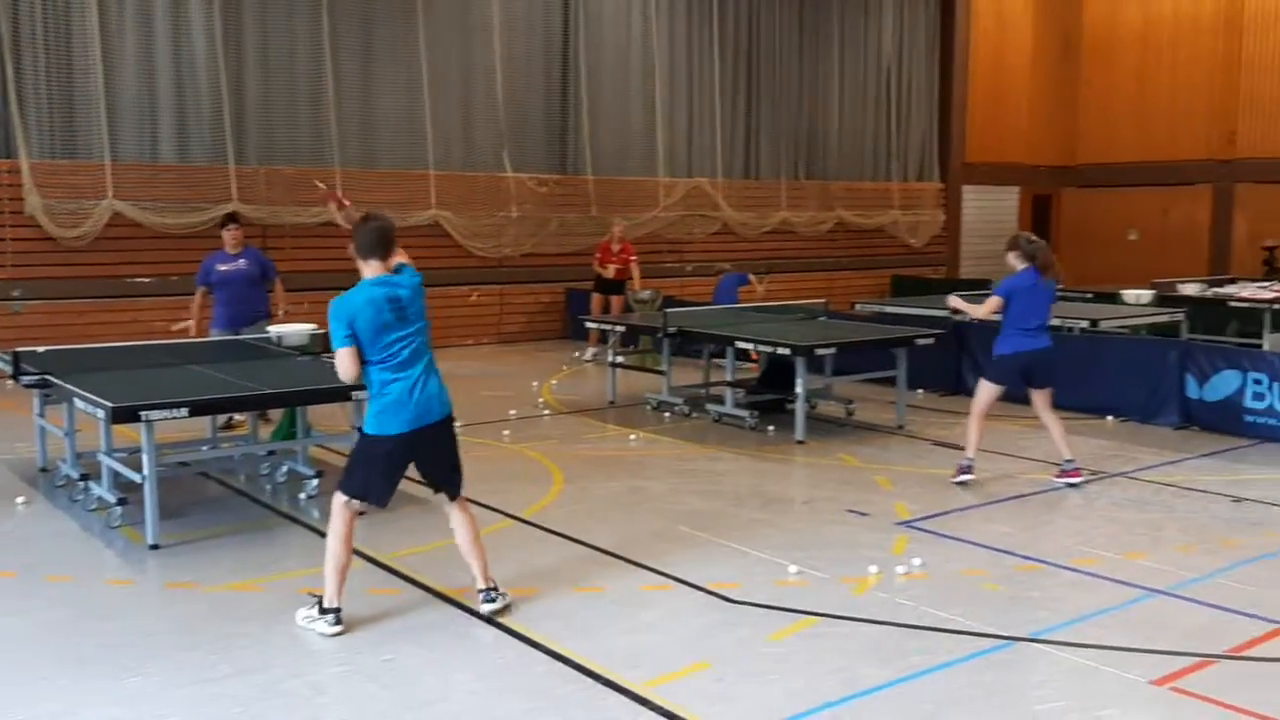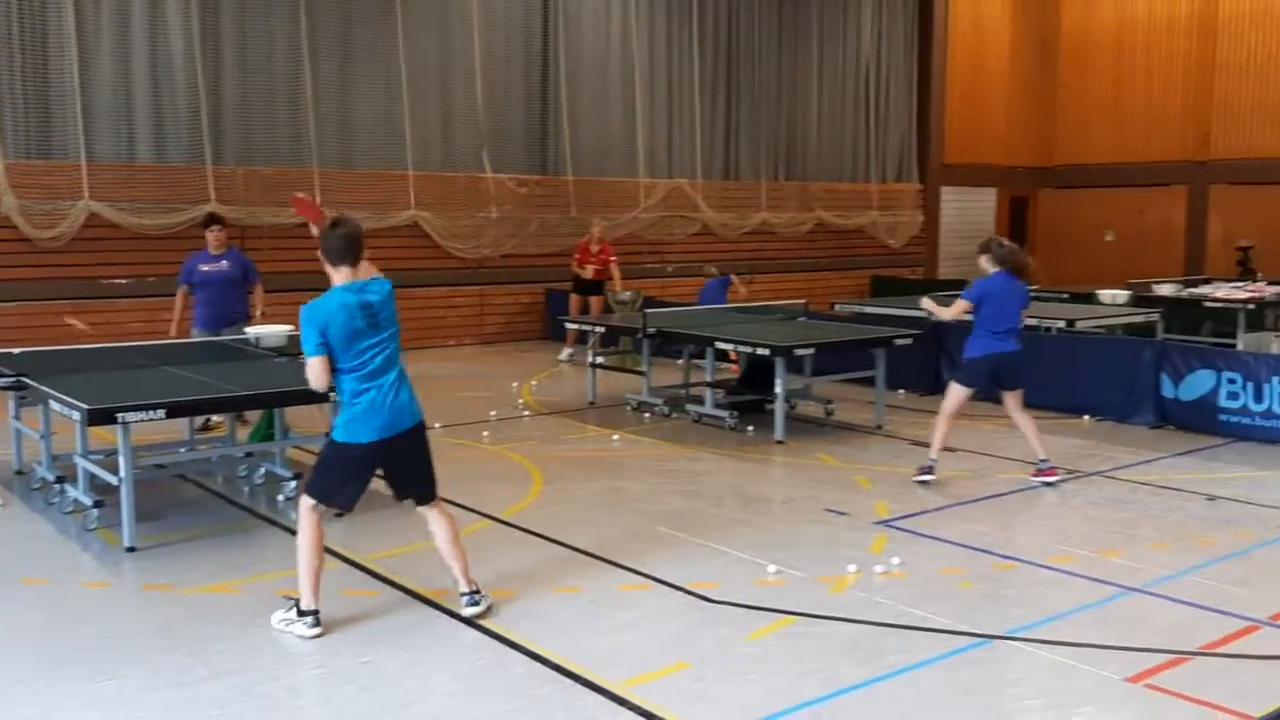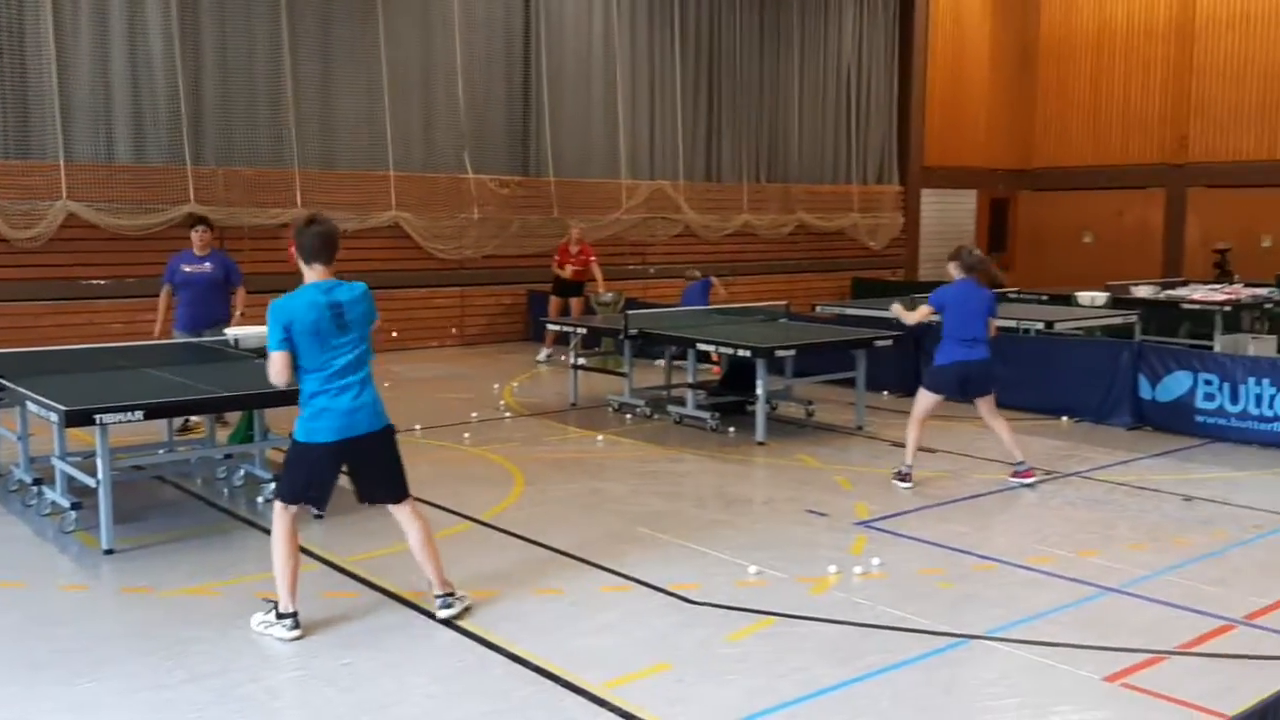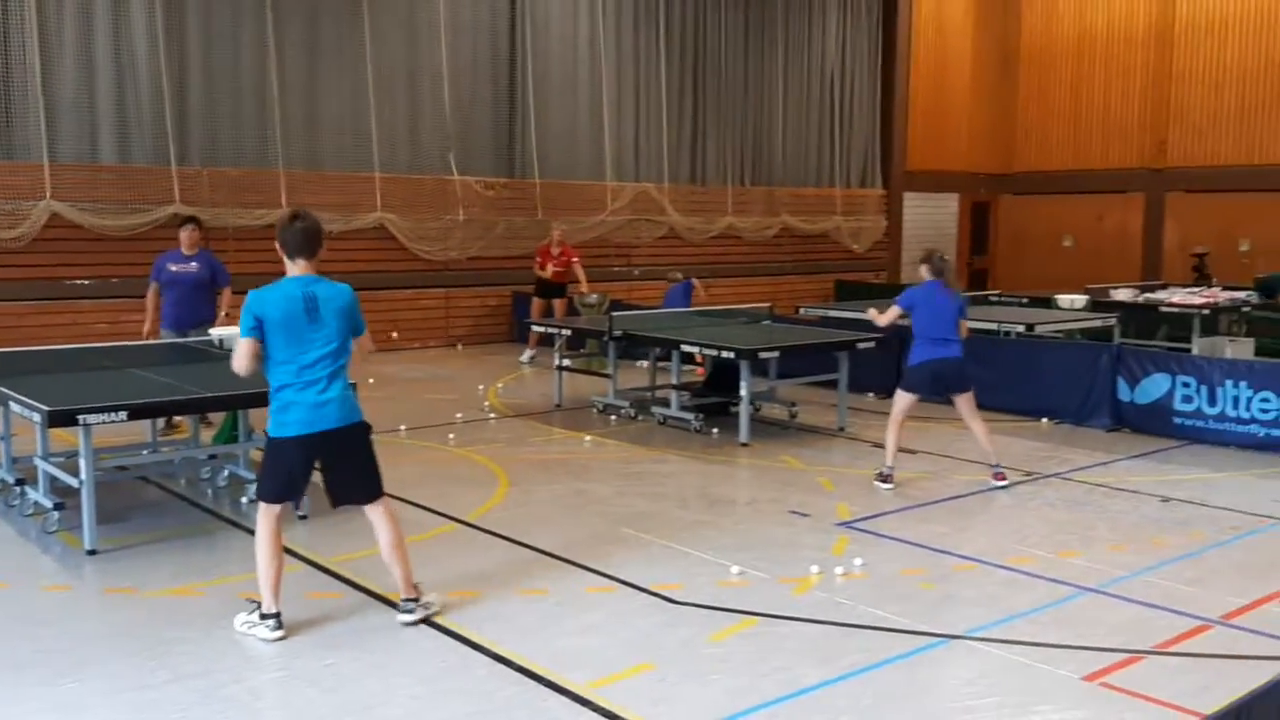
dt=0.1s
person 1, frame 1
left shoulder: (344, 306)
right shoulder: (410, 282)
left elbow: (348, 373)
right elbow: (399, 260)
right wrist: (380, 238)
left hip: (387, 423)
right hip: (434, 414)
left knee: (344, 507)
right knee: (455, 503)
left ankle: (330, 610)
right ankle: (488, 589)
person 1, frame 2
left shoulder: (316, 312)
right shoulder: (383, 291)
left elbow: (320, 382)
right wrist: (349, 240)
left hip: (356, 431)
right hip: (405, 422)
left knee: (310, 509)
right knee: (431, 506)
left ankle: (307, 611)
right ankle: (470, 591)
person 1, frame 3
left shoulder: (284, 309)
right shoulder: (359, 294)
left elbow: (280, 377)
left hip: (317, 431)
right hip: (369, 424)
left knee: (284, 514)
right knee: (403, 507)
left ankle: (285, 614)
right ankle: (444, 594)
person 1, frame 4
left shoulder: (259, 300)
right shoulder: (344, 295)
left elbow: (242, 366)
right elbow: (365, 347)
left hip: (288, 425)
right hip: (343, 420)
left knee: (268, 514)
right knee: (377, 506)
left ankle: (268, 614)
right ankle: (410, 597)
person 2, frame 1
left shoulder: (1011, 283)
right shoulder: (1048, 282)
left elbow: (984, 311)
left wrist: (959, 304)
left hip: (1010, 354)
right hip: (1041, 353)
left knee: (978, 409)
right knee: (1045, 411)
left ankle: (967, 465)
right ankle: (1070, 466)
person 2, frame 2
left shoulder: (982, 286)
right shoulder: (1020, 287)
left elbow: (950, 315)
left wrist: (930, 305)
left hip: (980, 357)
right hip: (1011, 356)
left knee: (947, 412)
right knee: (1017, 411)
left ankle: (930, 465)
right ankle: (1046, 466)
person 2, frame 3
left shoulder: (945, 293)
right shoulder: (987, 295)
left elbow: (912, 319)
left wrist: (899, 310)
left hip: (948, 364)
right hip: (979, 363)
left knee: (917, 416)
right knee: (992, 417)
left ankle: (906, 472)
right ankle: (1022, 467)
person 2, frame 4
left shoulder: (913, 293)
right shoulder: (956, 297)
left elbow: (883, 321)
left wrist: (873, 314)
left hip: (922, 363)
right hip: (953, 362)
left knee: (896, 417)
right knee: (972, 417)
left ankle: (886, 473)
right ankle: (997, 470)
person 3, frame 1
left shoulder: (256, 256)
right shoulder: (211, 262)
left elbow: (276, 283)
right elbow: (200, 294)
left wrist: (281, 309)
right wrist: (194, 323)
left hip: (256, 323)
right hip: (223, 326)
right ankle: (236, 414)
person 3, frame 2
left shoulder: (239, 258)
right shoulder: (193, 261)
left elbow: (257, 285)
right elbow: (182, 293)
left wrist: (259, 311)
right wrist: (175, 323)
left hip: (235, 325)
right hip: (204, 326)
left ankle: (237, 410)
right ankle: (214, 416)
person 3, frame 3
left shoulder: (223, 259)
right shoulder: (177, 261)
left elbow: (239, 288)
right elbow: (166, 292)
left wrist: (238, 313)
right wrist: (159, 322)
left hip: (217, 326)
right hip: (185, 327)
left ankle: (217, 411)
right ankle: (192, 418)
person 3, frame 4
left shoulder: (209, 260)
right shoulder: (164, 260)
left elbow: (225, 288)
right elbow: (153, 290)
left wrist: (223, 313)
right wrist: (149, 320)
left hip: (202, 326)
right hip: (171, 327)
left ankle: (201, 412)
right ankle: (173, 417)
